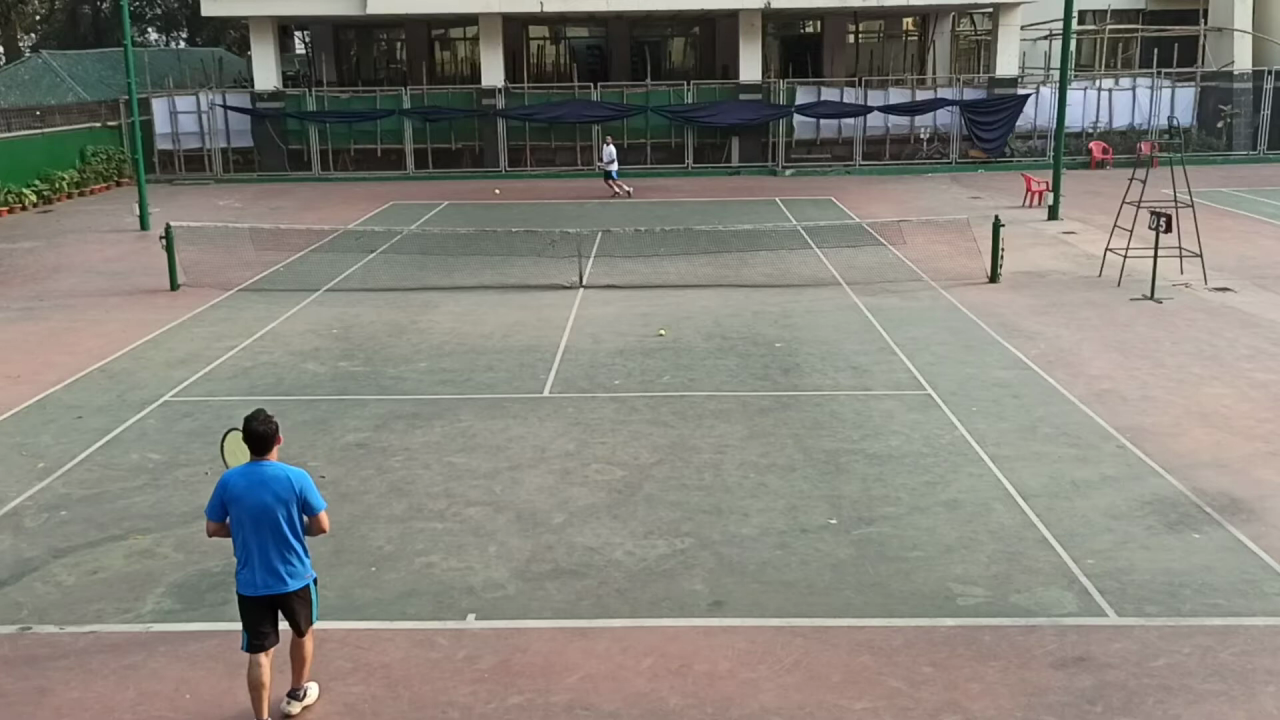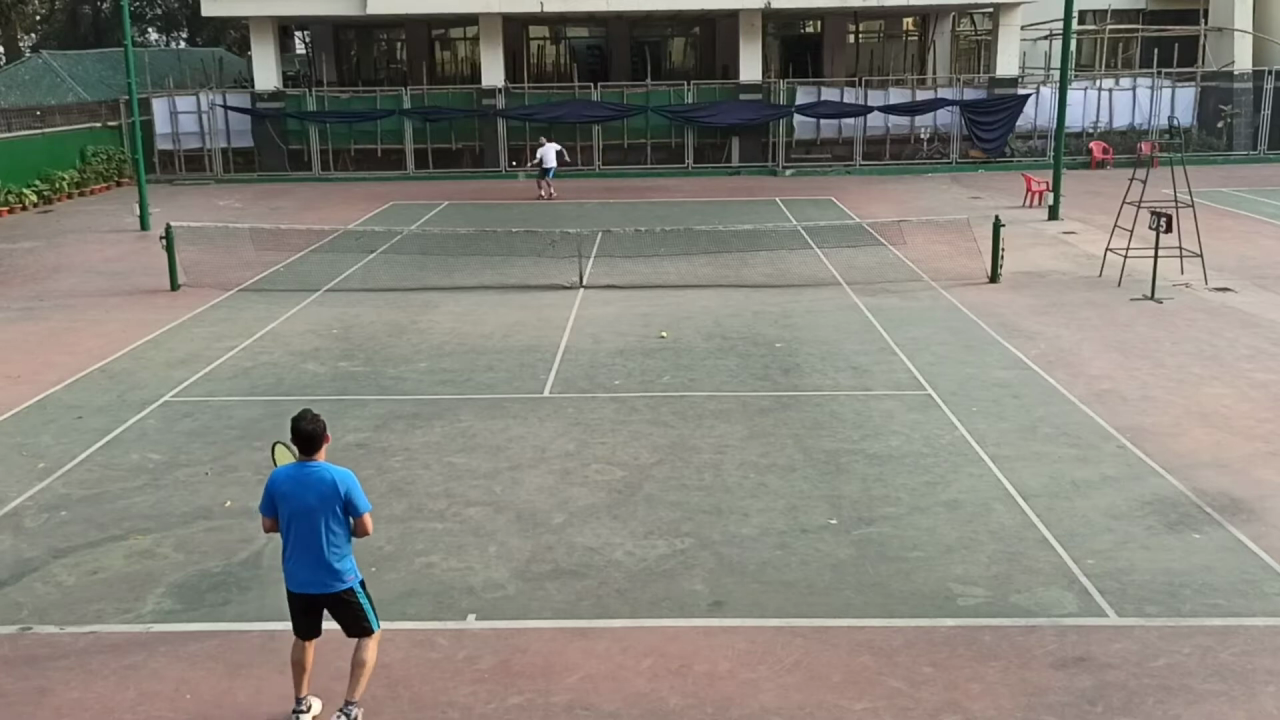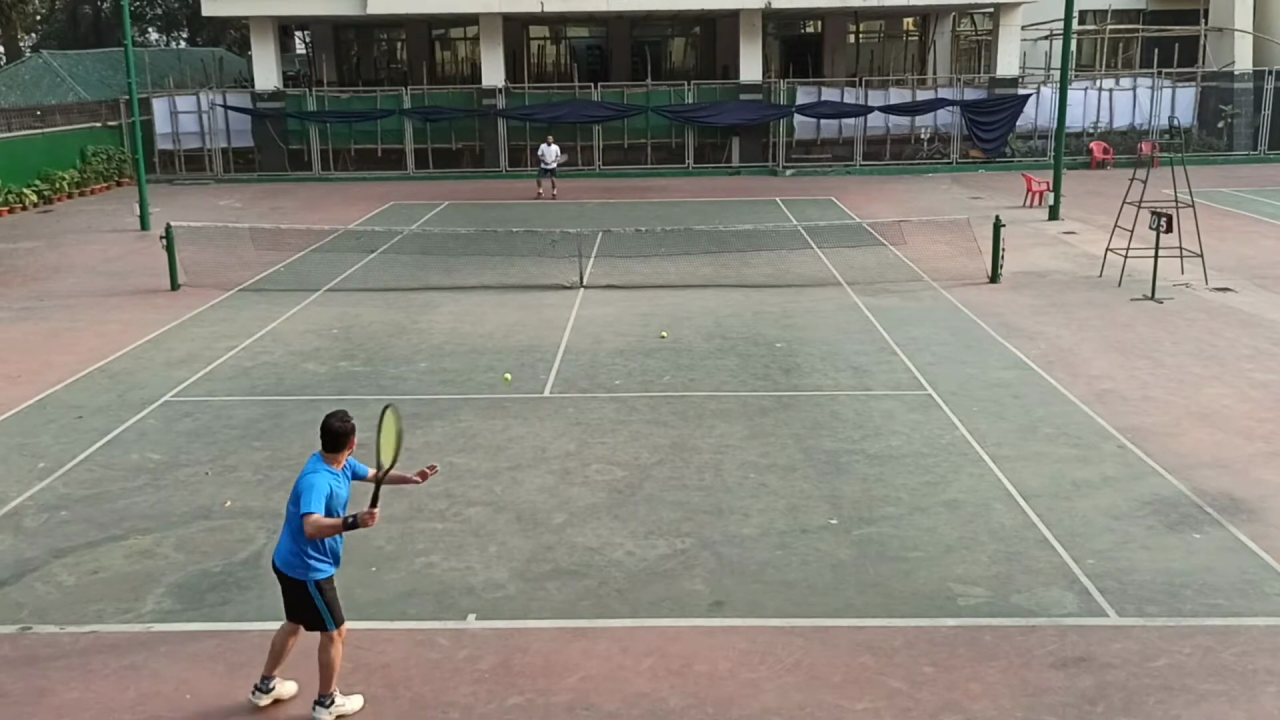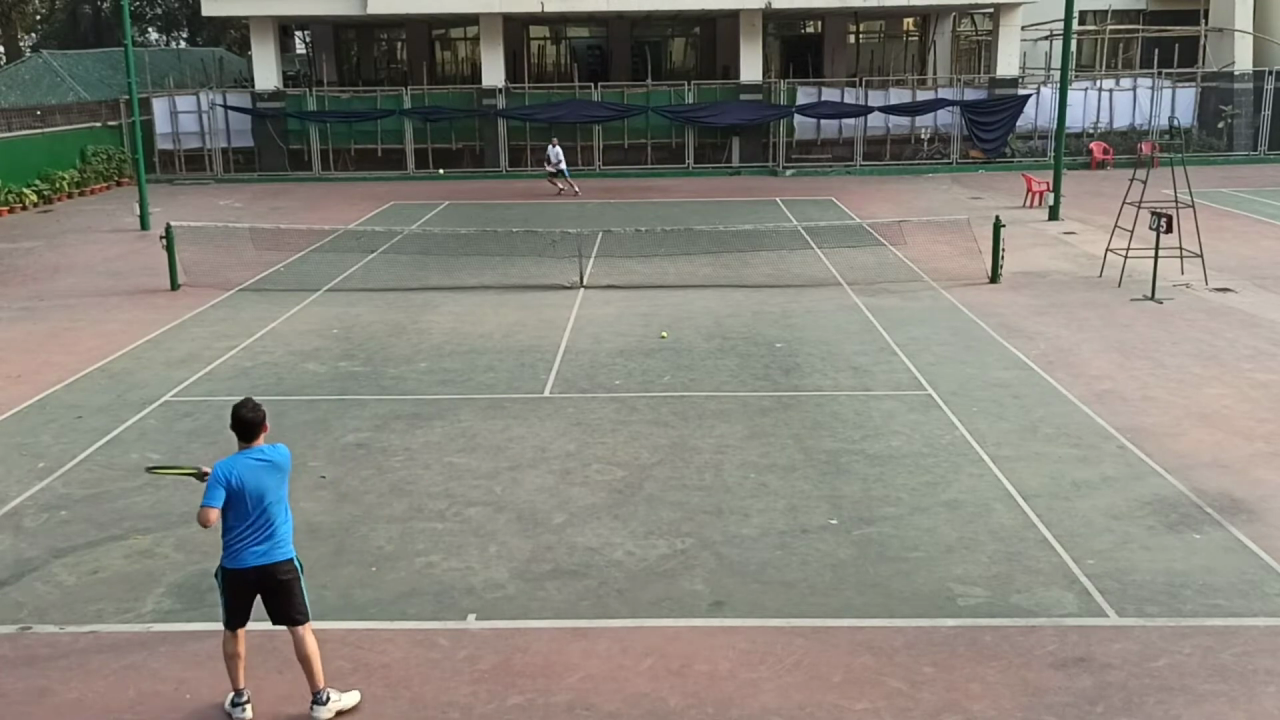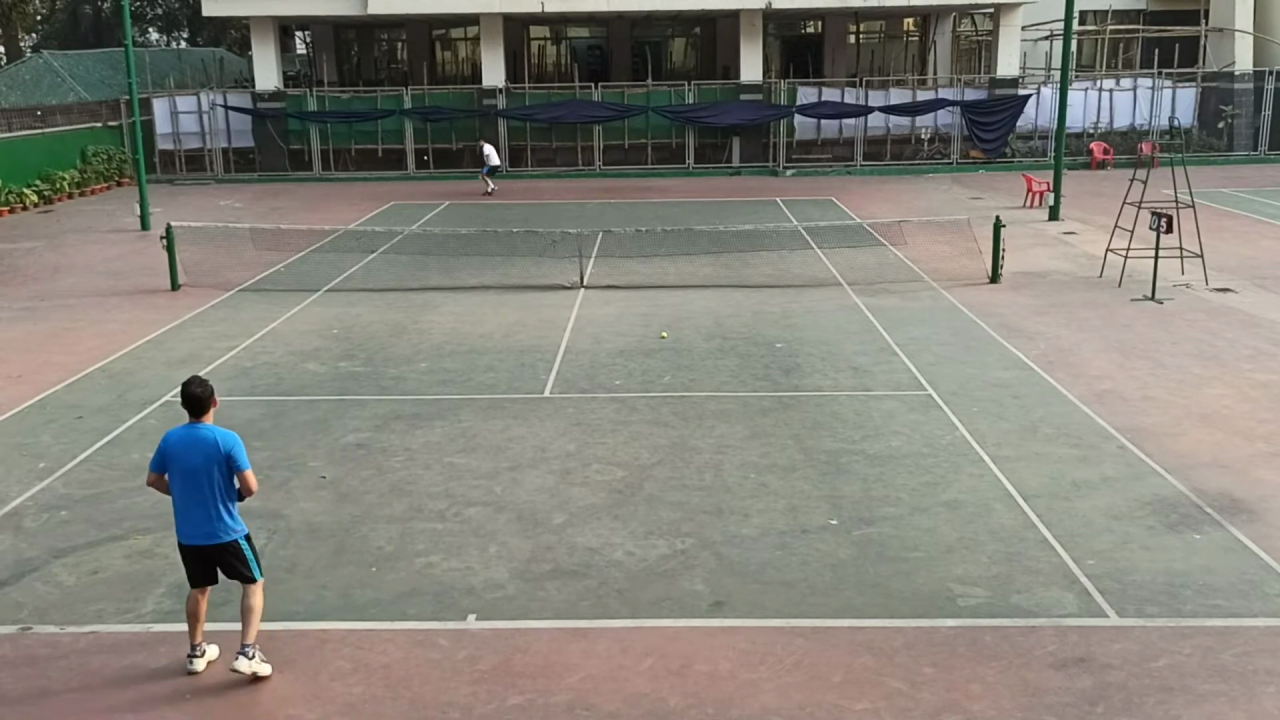
dt=1s
person 1, frame 1
left shoulder: (229, 481)
right shoulder: (296, 478)
left elbow: (213, 529)
right elbow: (322, 525)
left hip: (251, 584)
right hip: (295, 578)
left knee: (259, 653)
right knee: (303, 634)
right ankle: (297, 694)
person 1, frame 2
left shoulder: (277, 479)
right shoulder: (342, 478)
left elbow: (268, 525)
right elbow: (365, 529)
left hip: (297, 580)
right hip: (339, 580)
left knee: (304, 639)
right knee: (369, 637)
person 1, frame 3
left shoulder: (343, 465)
right shoulder: (316, 480)
left elbow: (374, 475)
right elbow: (312, 527)
left wrist: (412, 477)
right wrist: (353, 522)
left hip: (290, 563)
right hip: (307, 569)
left knee: (294, 625)
right knee: (334, 632)
left ankle: (265, 687)
person 1, frame 4
left shoulder: (224, 470)
right shoulder: (280, 455)
left elbow: (208, 520)
left hip: (237, 565)
right hip: (280, 560)
left knee: (233, 630)
right knee: (301, 629)
person 1, frame 5
left shoulder: (170, 440)
right shoulder: (227, 440)
left elbow: (153, 480)
right elbow: (250, 486)
right wrist: (239, 494)
left hip: (188, 535)
right hip: (226, 533)
left knee: (199, 589)
right knee: (254, 584)
left ankle: (197, 652)
right ankle: (247, 652)
